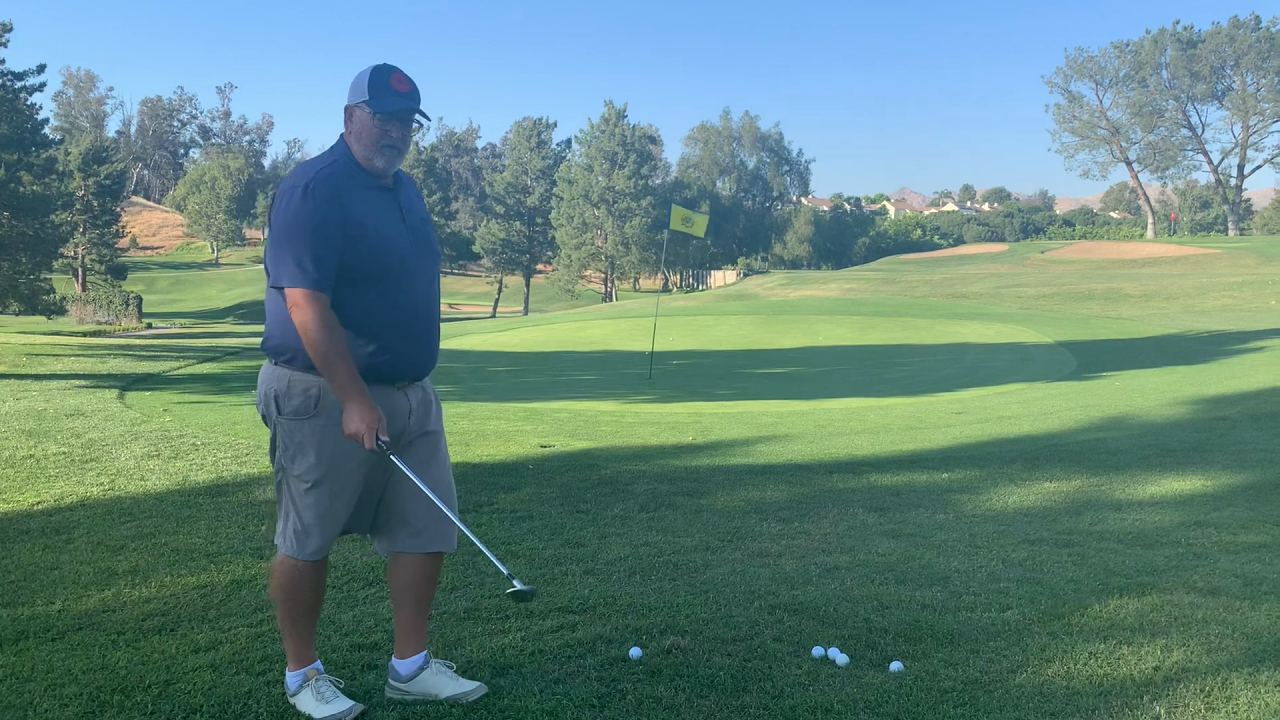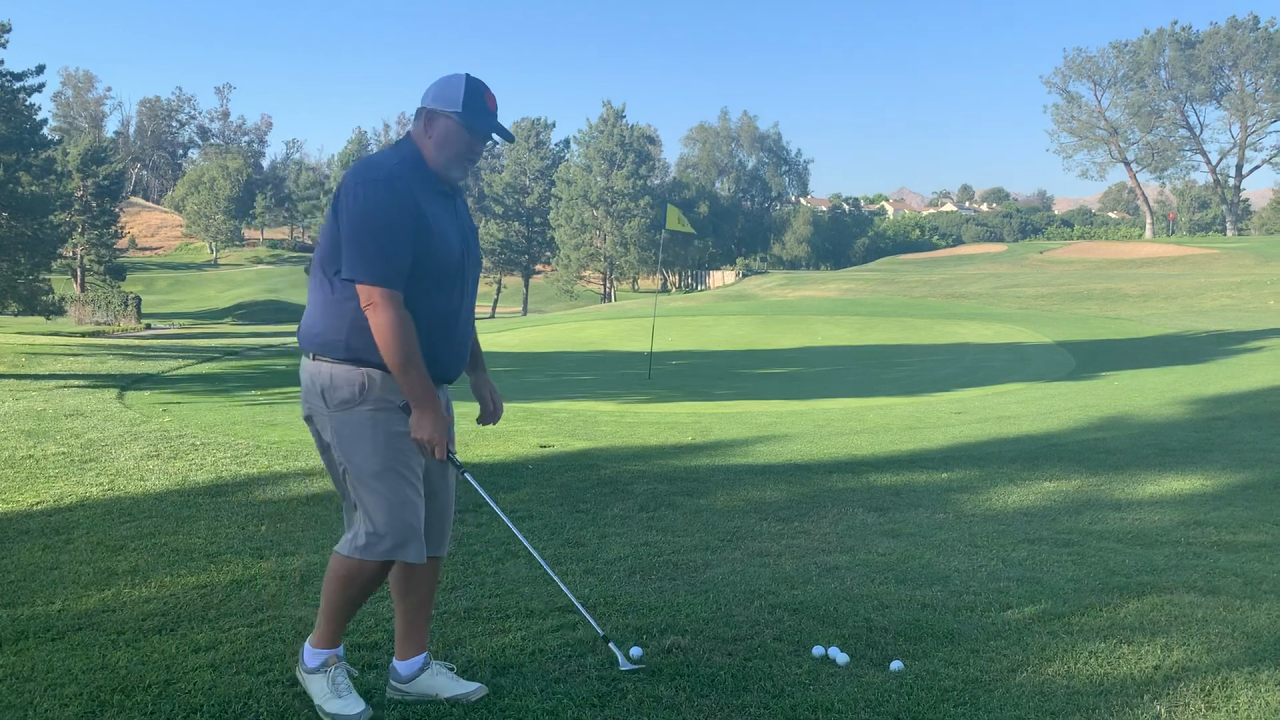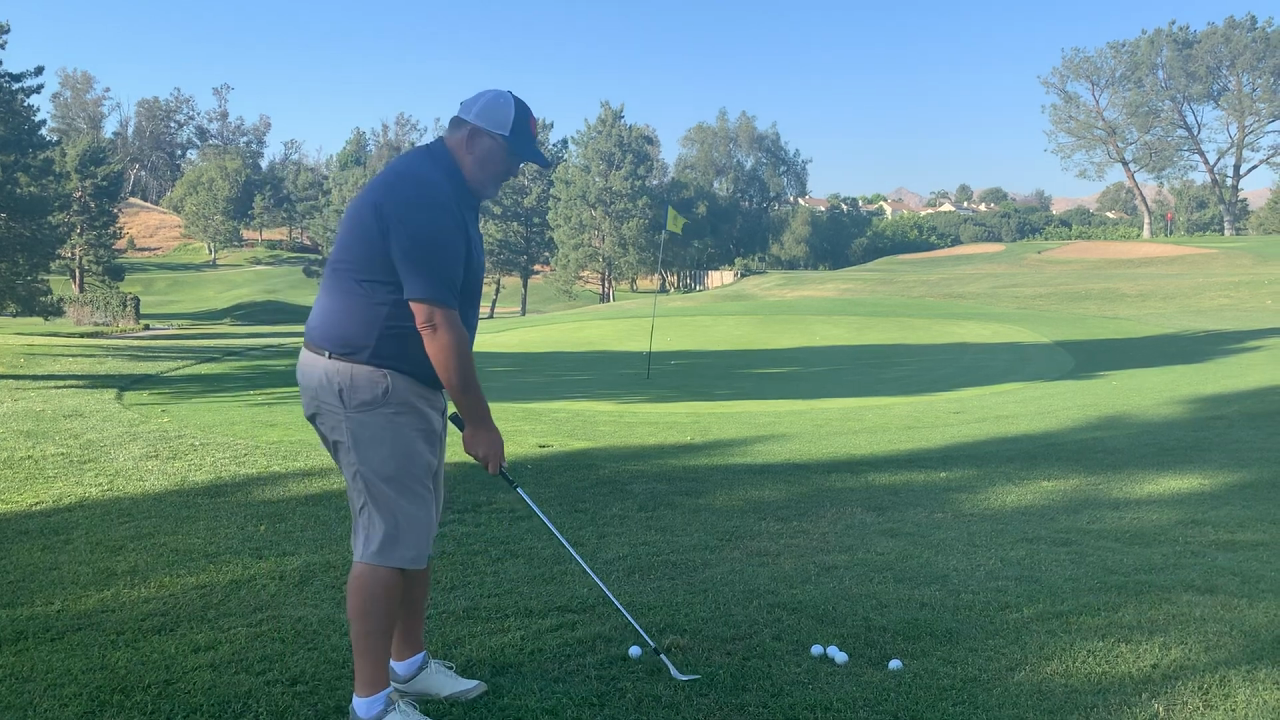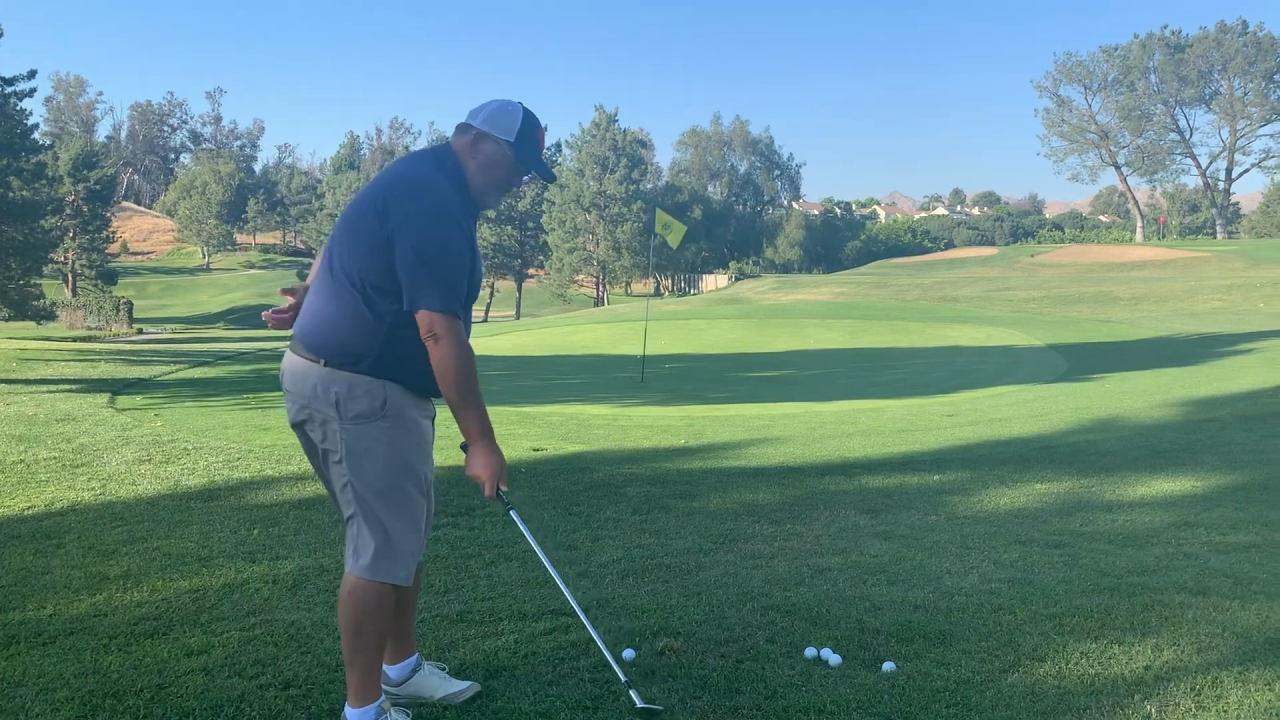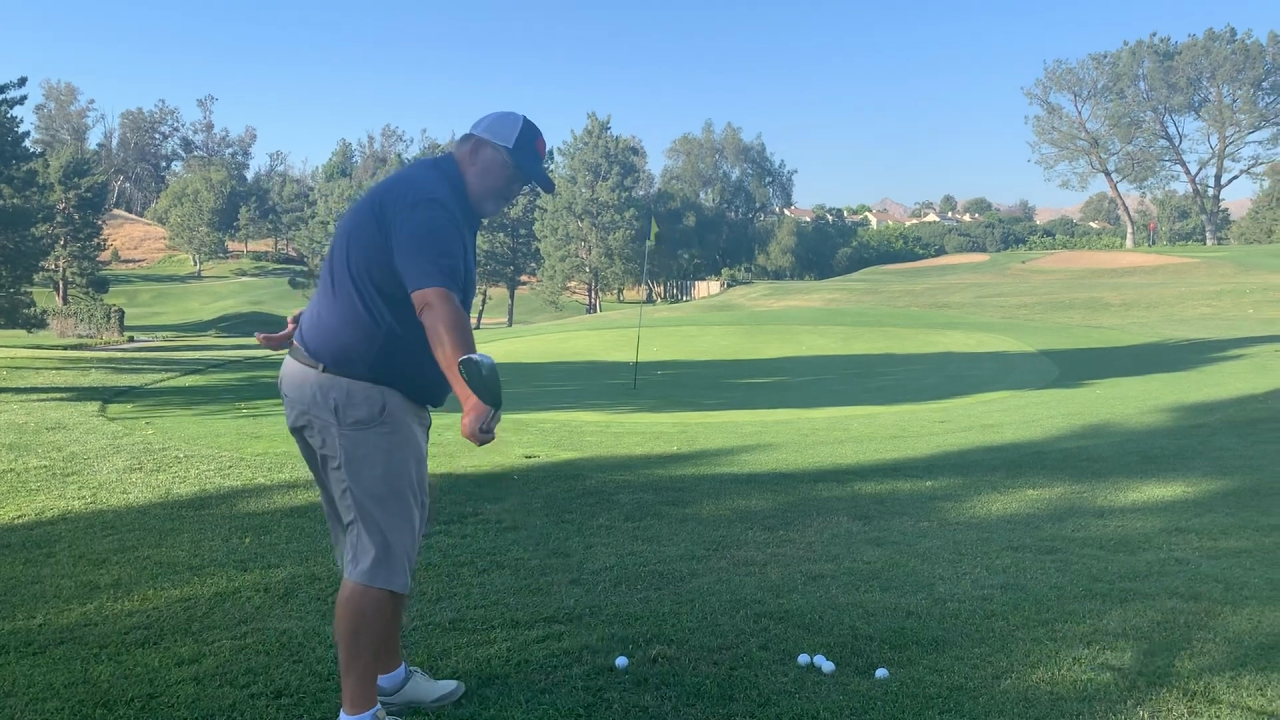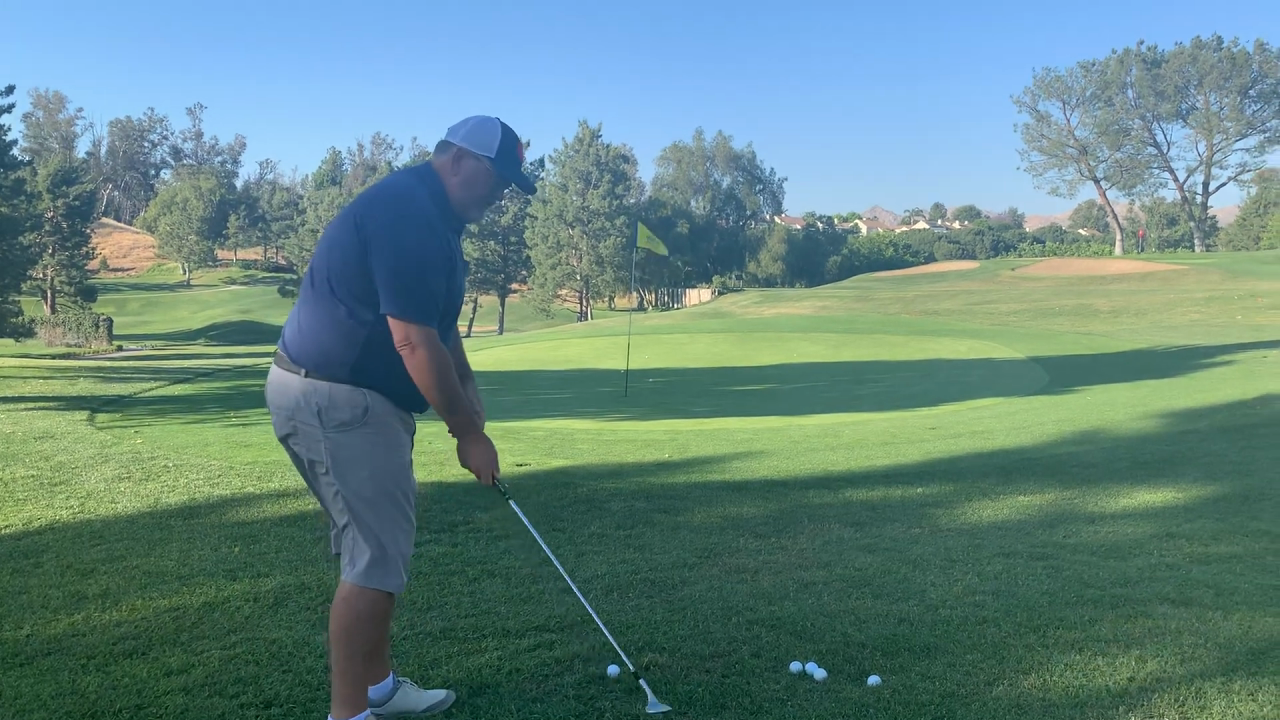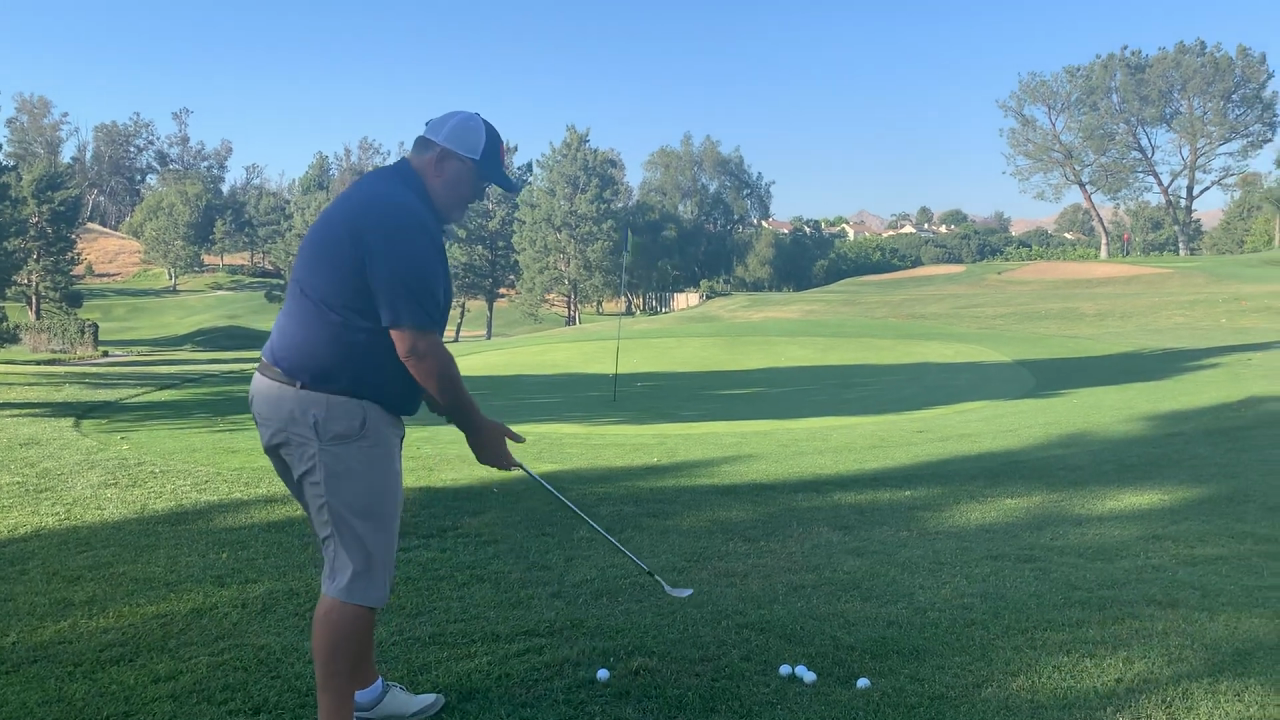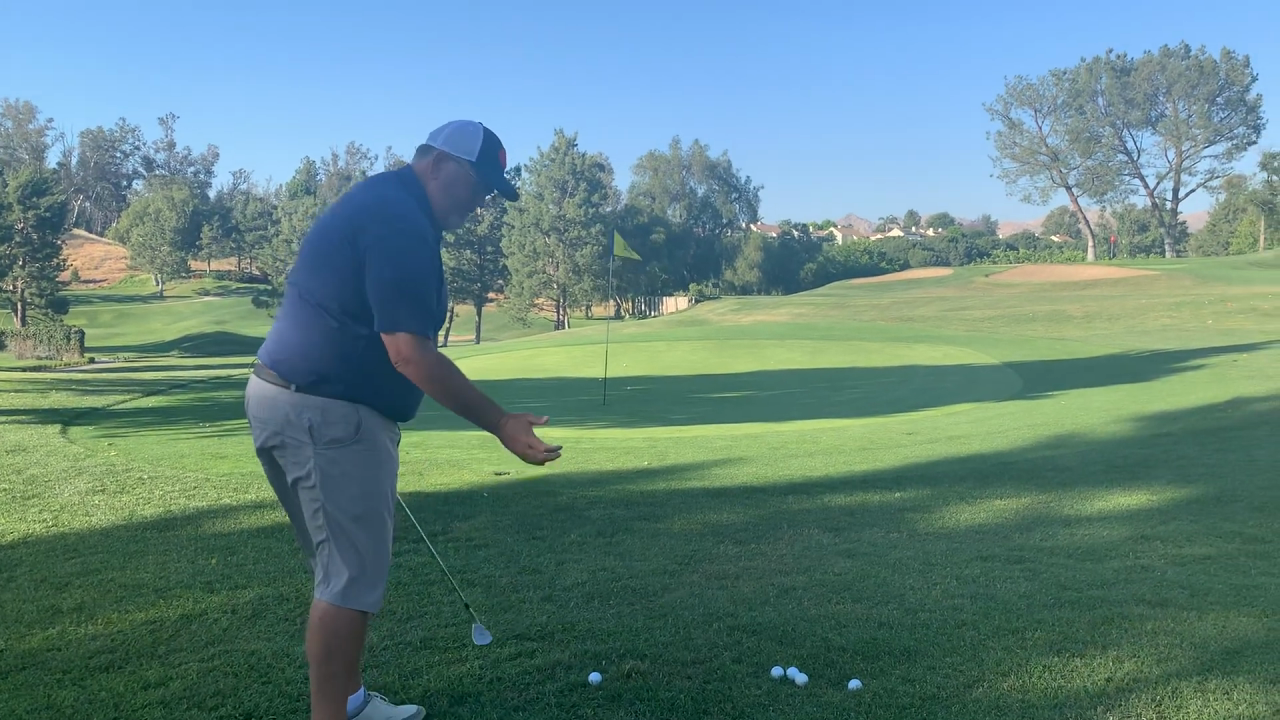
dt=0.4s
person 1, frame 1
left shoulder: (406, 191)
right shoulder: (314, 189)
right elbow: (305, 305)
left wrist: (408, 386)
right wrist: (355, 400)
left hip: (412, 392)
right hip: (325, 396)
left knee: (426, 528)
right knee: (307, 539)
left ankle: (409, 664)
person 1, frame 2
left shoulder: (447, 193)
right shoulder: (381, 183)
right elbow: (380, 304)
left wrist: (480, 375)
right wrist: (424, 406)
left hip: (422, 388)
right hip: (360, 384)
left knee: (429, 532)
right knee: (385, 530)
left ankle: (411, 664)
right ankle: (321, 653)
person 1, frame 3
left shoulder: (442, 188)
right shoulder: (425, 194)
right elbow: (436, 322)
right wrist: (479, 420)
left hip: (397, 380)
right hip: (364, 382)
left knee: (415, 529)
right knee: (391, 535)
left ankle: (408, 664)
person 1, frame 4
left shoulder: (426, 183)
right shoulder: (431, 201)
left elbow: (347, 248)
right elbow: (441, 334)
left wrist: (311, 295)
right wrist: (481, 441)
left hip: (370, 380)
right hip: (355, 387)
left knee: (406, 529)
right knee: (382, 545)
left ankle: (400, 666)
person 1, frame 5
left shoulder: (437, 200)
right shoulder: (428, 199)
left elbow: (362, 272)
right elbow: (437, 306)
left wrist: (305, 325)
right wrist: (472, 397)
left hip: (370, 386)
right hip: (351, 391)
left knee: (397, 536)
right knee: (379, 551)
person 1, frame 6
left shoulder: (429, 214)
right shoulder: (408, 212)
left elbow: (438, 327)
right elbow: (414, 341)
left wrist: (468, 391)
right wrist: (469, 434)
left hip: (357, 396)
right hip: (334, 398)
left knee: (380, 546)
right knee: (376, 556)
person 1, frame 7
left shoulder: (386, 198)
right shoulder: (401, 216)
left elbow: (405, 335)
right elbow: (417, 348)
left wrist: (455, 413)
right wrist: (475, 426)
left hip: (321, 396)
right hip: (328, 406)
left knee: (364, 556)
right knee: (358, 567)
person 1, frame 8
left shoulder: (383, 203)
right shoulder: (398, 221)
right elbow: (412, 354)
right wrist: (502, 424)
left hip: (311, 400)
right hip: (322, 410)
left knee: (353, 562)
right knee: (351, 572)
